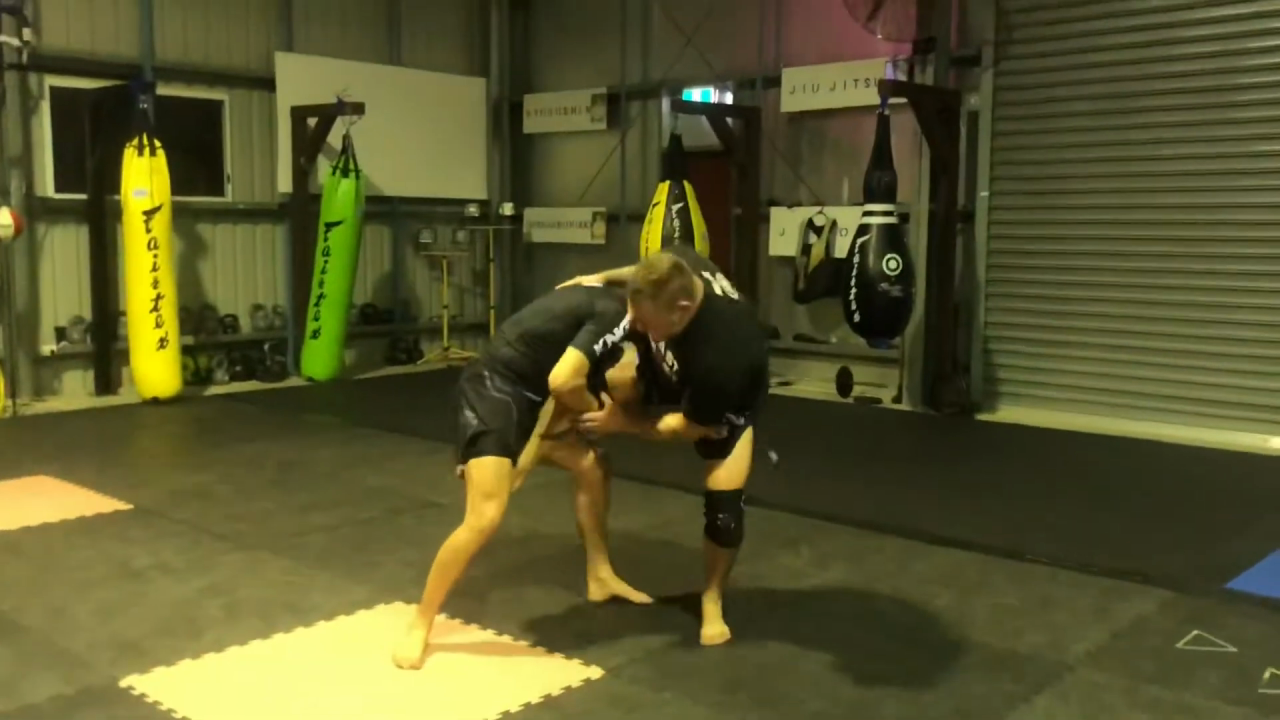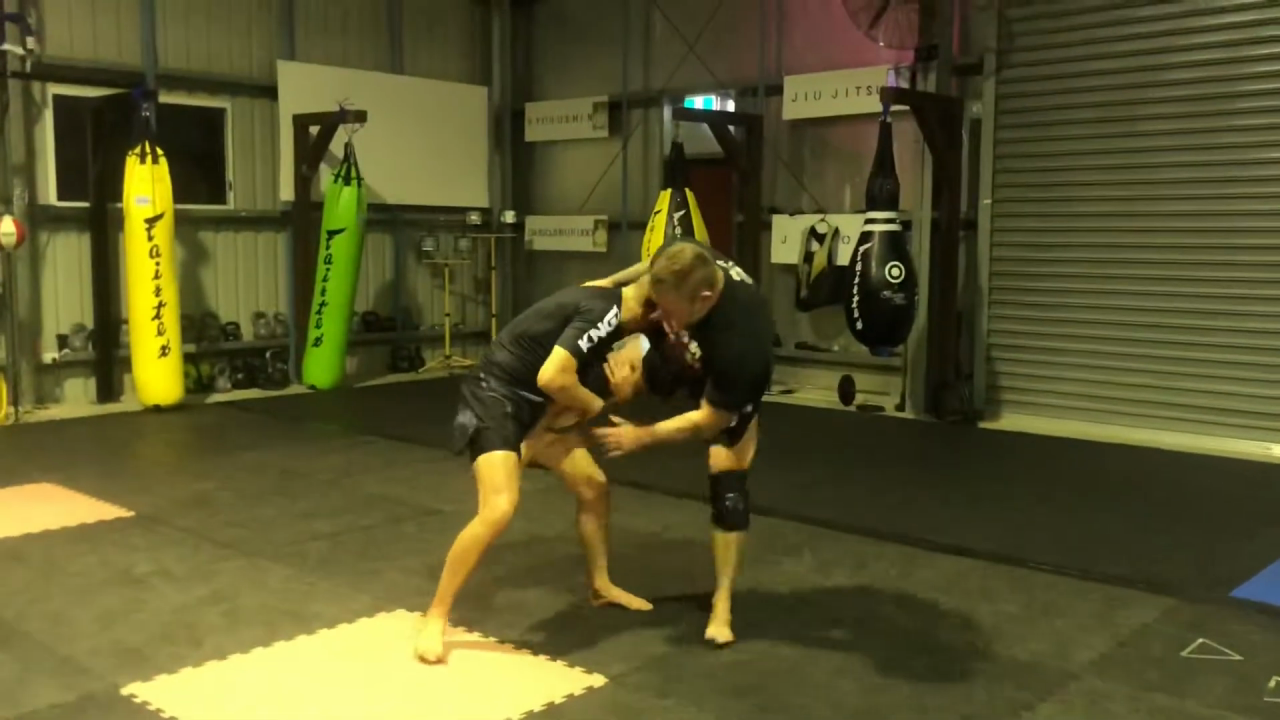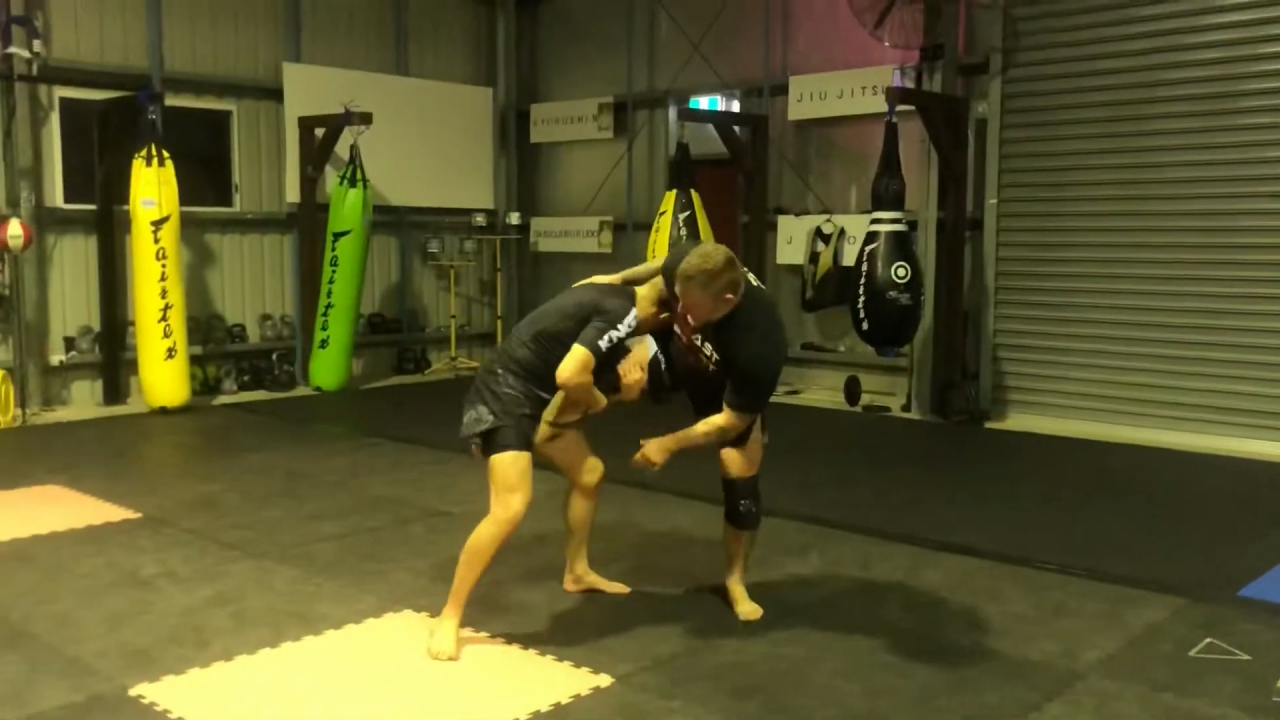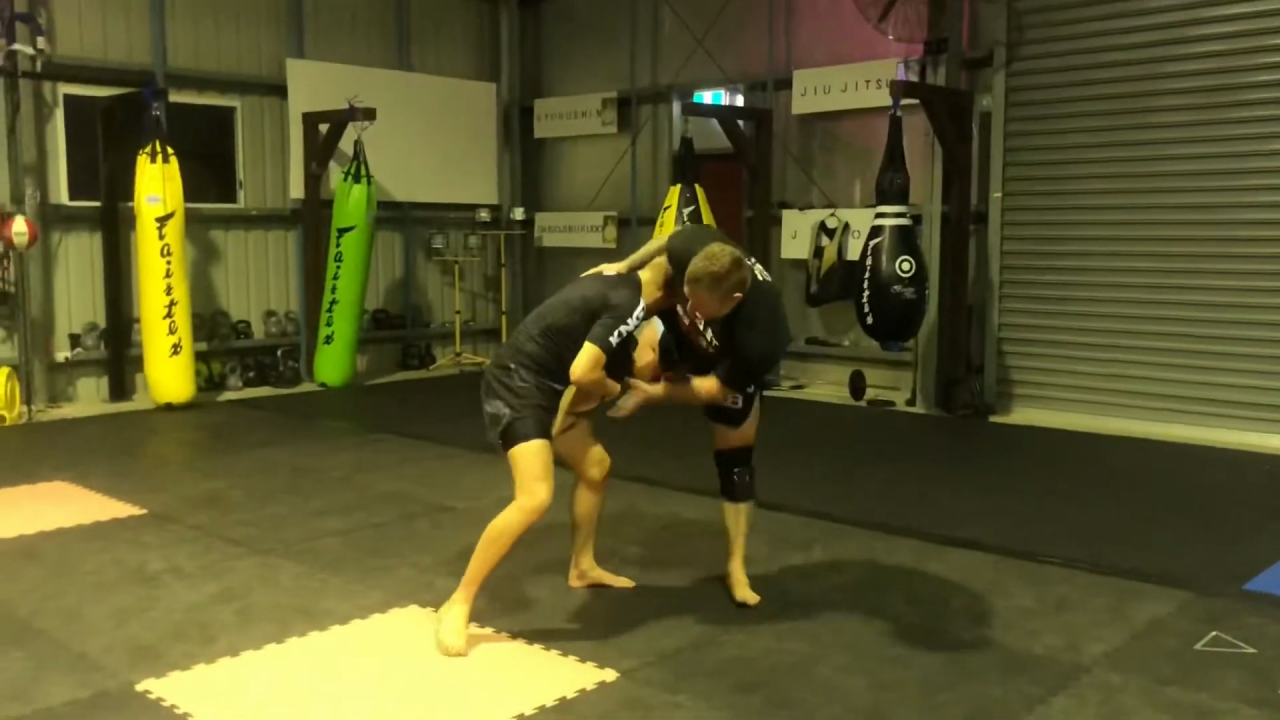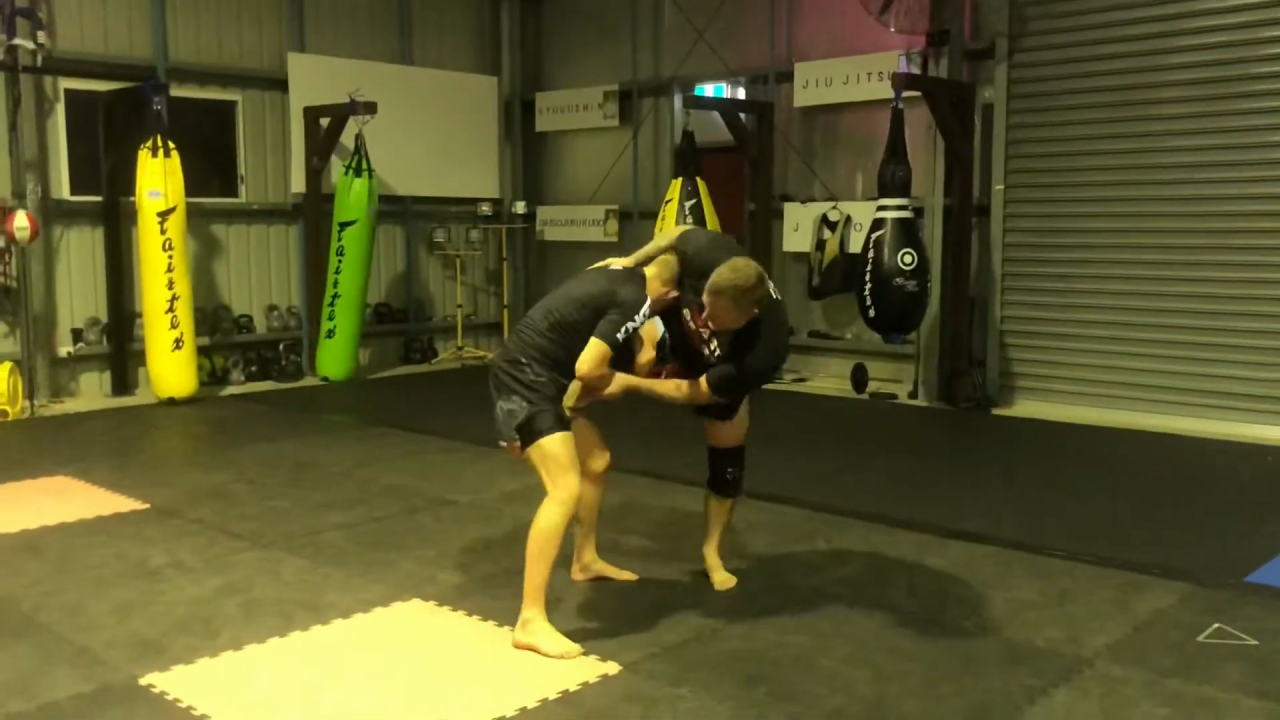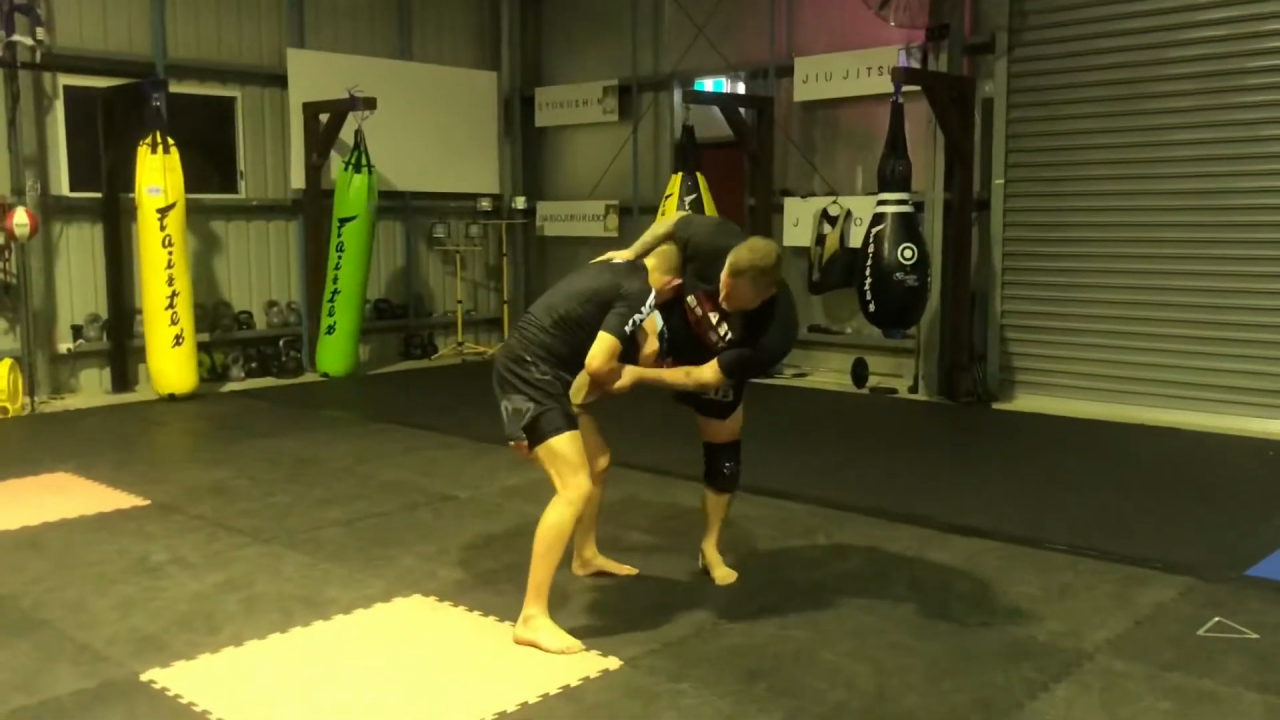
dt=0.2s
person 1, frame 1
left shoulder: (604, 300)
right shoulder: (616, 315)
right elbow: (563, 381)
right wrist: (597, 407)
left hip: (528, 394)
right hip: (494, 390)
left knee: (593, 467)
right knee: (485, 518)
left ankle: (601, 578)
right ankle: (419, 626)
person 1, frame 2
left shoulder: (600, 298)
right shoulder: (604, 312)
right elbow: (552, 377)
right wrist: (594, 406)
left hip: (530, 400)
right hip: (494, 394)
left knee: (591, 486)
right knee: (497, 509)
left ankle: (600, 585)
right ankle: (436, 618)
person 1, frame 3
left shoulder: (612, 295)
right shoulder: (622, 313)
right elbow: (570, 376)
right wrist: (597, 402)
left hip: (534, 392)
right hip: (506, 390)
left knee: (589, 474)
right knee: (510, 508)
left ankle: (577, 572)
right ankle: (449, 618)
person 1, frame 4
left shoulder: (614, 283)
right shoulder: (630, 306)
right elbow: (581, 374)
right wrist: (611, 389)
left hip: (542, 383)
right hip: (519, 385)
left knee: (594, 467)
right knee: (535, 498)
left ankle: (583, 567)
right ankle: (458, 605)
person 1, frame 5
left shoulder: (618, 273)
right shoulder: (635, 299)
right elbow: (588, 369)
right wrist: (610, 386)
left hip: (530, 372)
right hip: (526, 376)
left knee: (594, 462)
right knee: (566, 489)
left ankle: (586, 561)
right ankle: (530, 620)
person 1, frame 6
left shoulder: (617, 268)
right shoulder: (640, 292)
right elbow: (598, 364)
right wrist: (618, 380)
left hip: (530, 367)
right hip: (530, 373)
left knee: (596, 461)
right knee: (575, 489)
left ankle: (586, 556)
right ankle: (532, 618)
person 2, frame 1
left shoulder: (721, 353)
right shoulder: (677, 274)
left elbow: (691, 427)
left wrist: (623, 422)
right wrist: (604, 277)
left hip: (725, 405)
right hip: (673, 375)
left knee: (725, 500)
left ankle: (712, 603)
person 2, frame 2
left shoulder: (742, 341)
right shoulder: (680, 264)
left elbow: (711, 418)
left wrist: (643, 437)
right wrist: (614, 282)
left hip: (727, 393)
right hip: (674, 356)
left knee: (729, 484)
left ankle: (721, 600)
person 2, frame 3
left shoulder: (759, 346)
right shoulder: (690, 263)
left elbow: (733, 421)
left wrist: (670, 445)
right wrist: (619, 280)
left hip: (729, 392)
right hip: (675, 355)
left knee: (742, 486)
left ankle: (736, 580)
person 2, frame 4
left shoulder: (761, 339)
right shoulder: (696, 247)
left elbow: (716, 389)
right elbow: (668, 241)
left wrist: (652, 393)
right wrist: (625, 266)
left hip: (729, 369)
right hip: (679, 334)
left knee: (736, 460)
left ankle: (735, 566)
person 2, frame 5
left shoulder: (763, 354)
right shoulder: (710, 255)
left elbow: (695, 392)
right elbow: (679, 233)
left wrist: (629, 383)
right wrist: (632, 261)
left hip: (718, 374)
right hip: (674, 328)
left knee: (728, 458)
left ankle: (711, 553)
person 2, frame 6
left shoulder: (776, 331)
right shoulder: (712, 240)
left elbow: (705, 378)
right elbow: (669, 224)
left wrist: (639, 375)
right wrist: (631, 254)
left hip: (716, 365)
right hip: (669, 321)
left knee: (724, 455)
left ankle: (710, 549)
